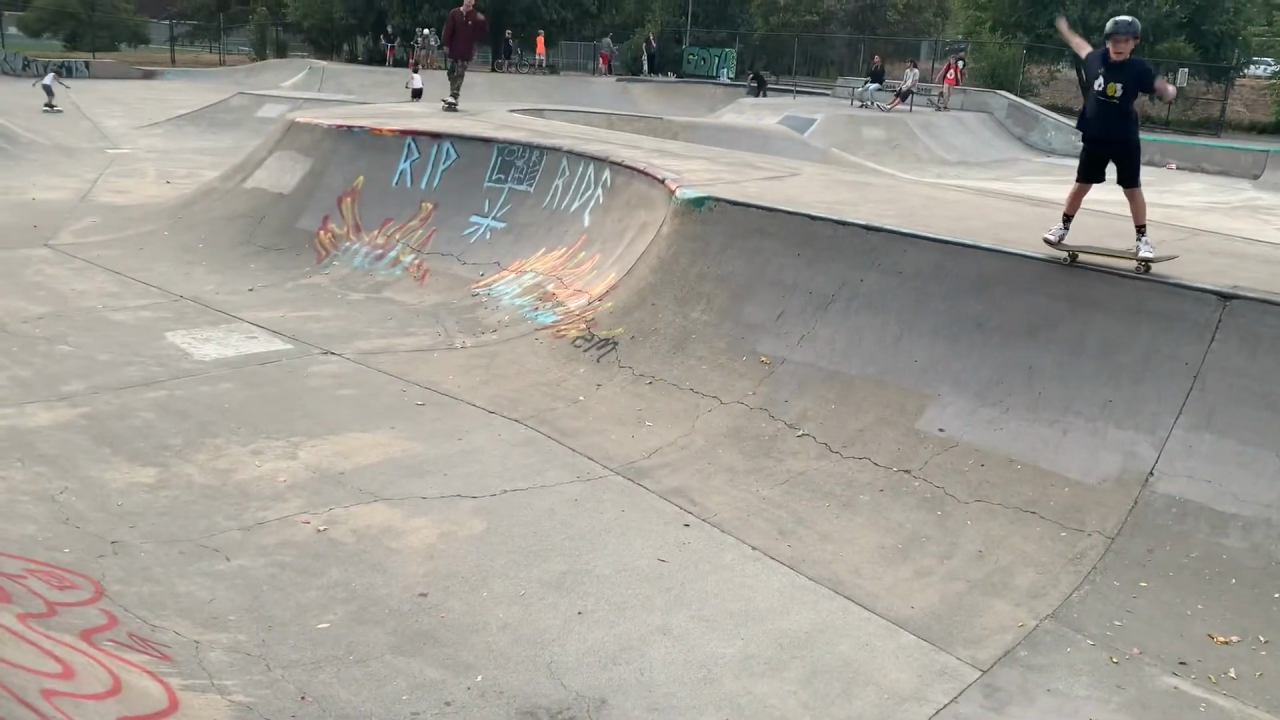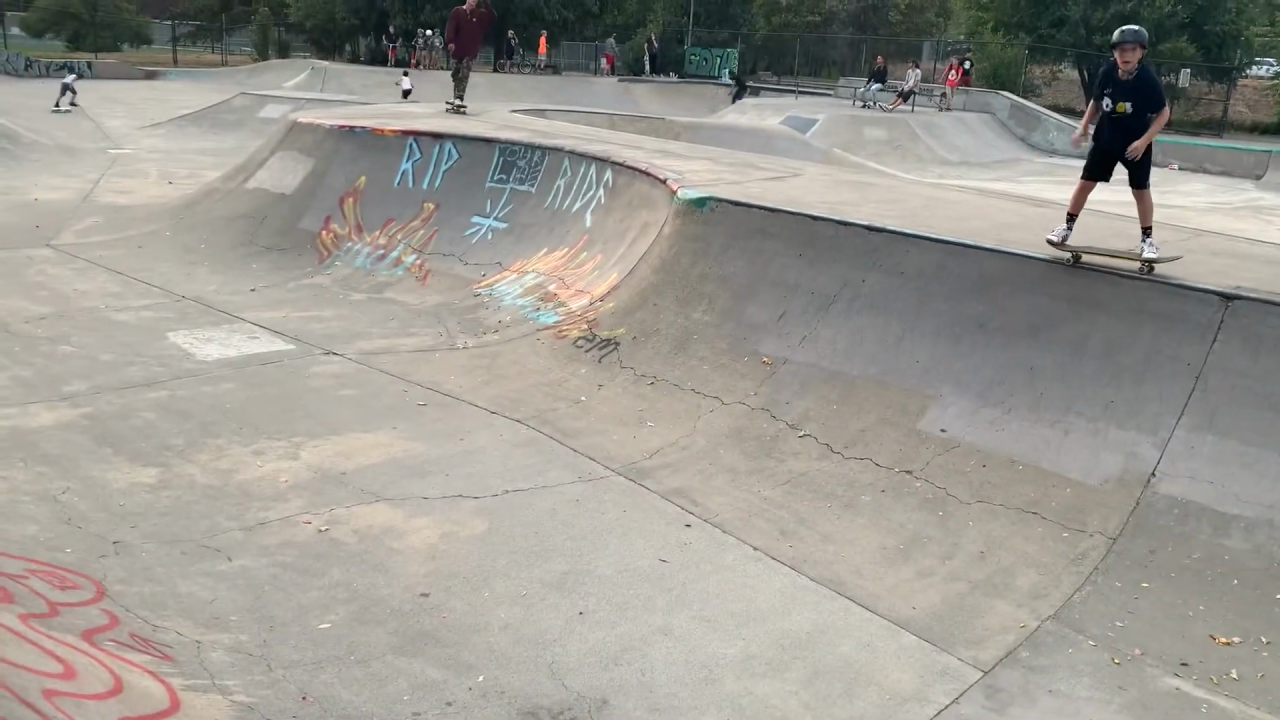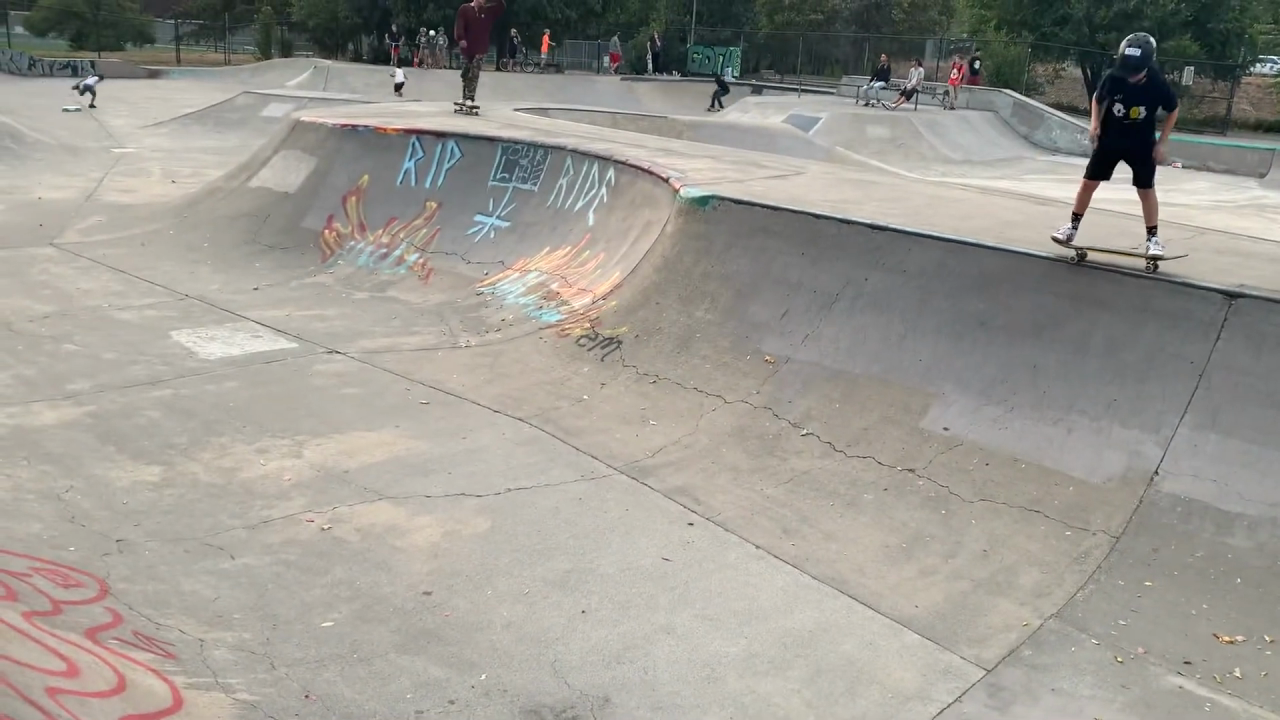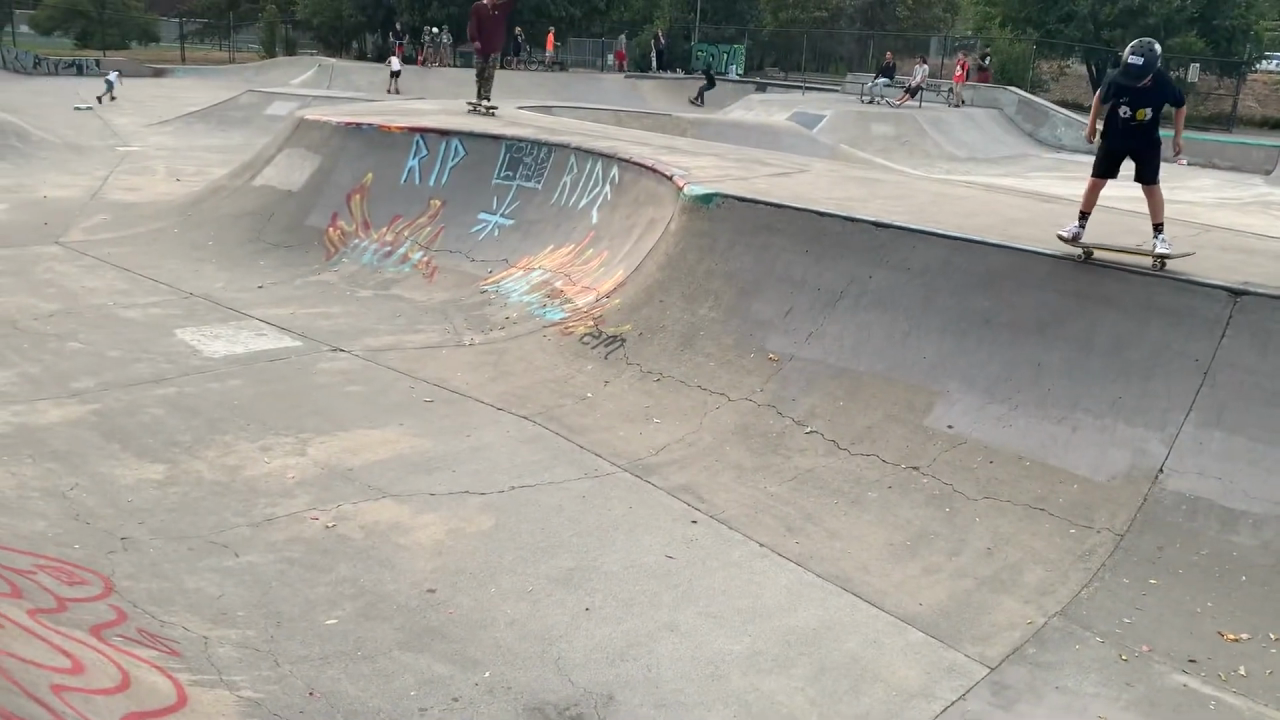
dt=0.2s
person 1, frame 1
left shoulder: (1139, 68)
right shoulder: (1099, 58)
left elbow: (1165, 93)
right elbow: (1085, 49)
left wrist: (1167, 90)
right wrist: (1066, 31)
left hip: (1125, 140)
right hip: (1094, 137)
left knee: (1132, 190)
right knee: (1081, 185)
left ankle: (1142, 238)
right ankle: (1063, 227)
person 1, frame 2
left shoulder: (1149, 81)
right shoulder: (1106, 74)
left elbow: (1163, 113)
left wrist: (1144, 141)
right wrist: (1083, 126)
left hip: (1136, 144)
right hip: (1105, 141)
left knee: (1141, 190)
right knee: (1085, 184)
left ankle: (1147, 239)
right ankle: (1067, 227)
person 1, frame 3
left shoulder: (1158, 84)
right shoulder: (1112, 77)
left elbow: (1173, 111)
right elbow: (1098, 100)
left wrist: (1162, 142)
right wrist: (1095, 125)
left hip: (1142, 144)
right hip: (1109, 140)
left knee: (1146, 189)
right knee: (1088, 182)
left ankle: (1152, 238)
right ankle: (1073, 227)
person 1, frame 4
left shoulder: (1164, 84)
right shoulder: (1115, 79)
left elbow: (1181, 106)
right elbow: (1100, 98)
left wrist: (1178, 136)
right wrist: (1091, 124)
left hip: (1147, 141)
right hip: (1113, 137)
left knee: (1151, 186)
right knee: (1096, 181)
left ankle: (1159, 235)
right ankle: (1080, 225)
